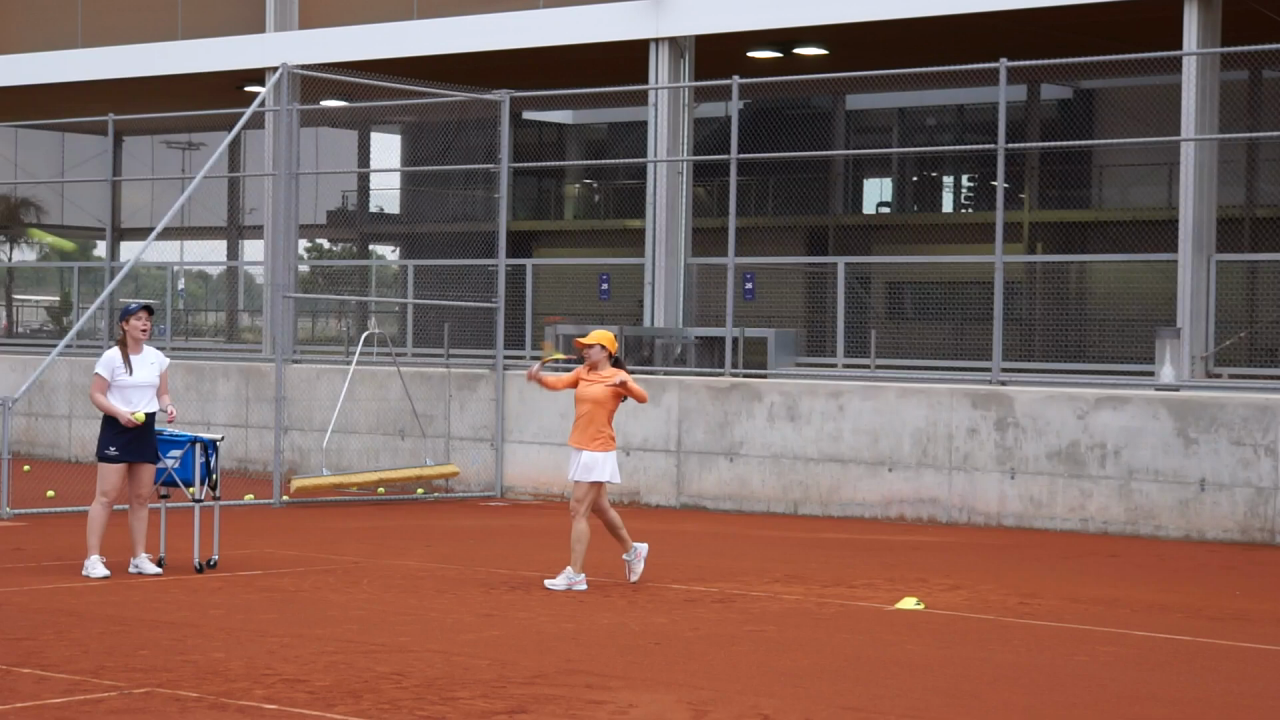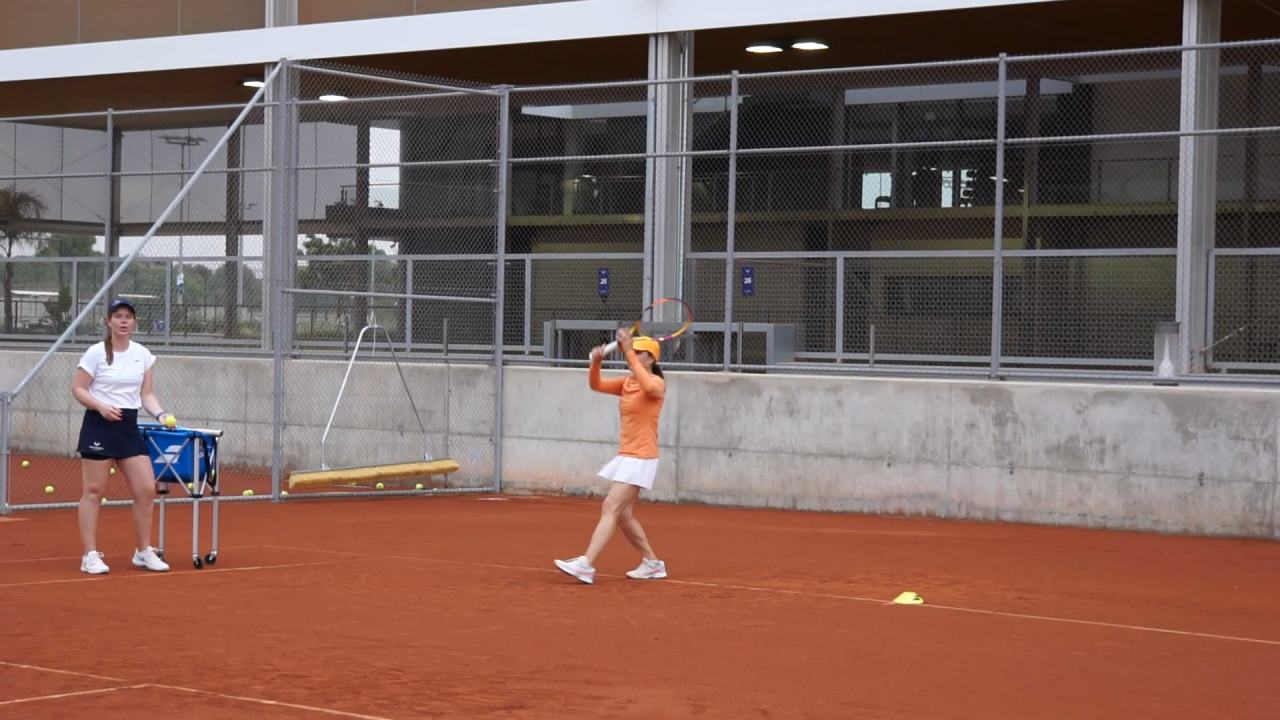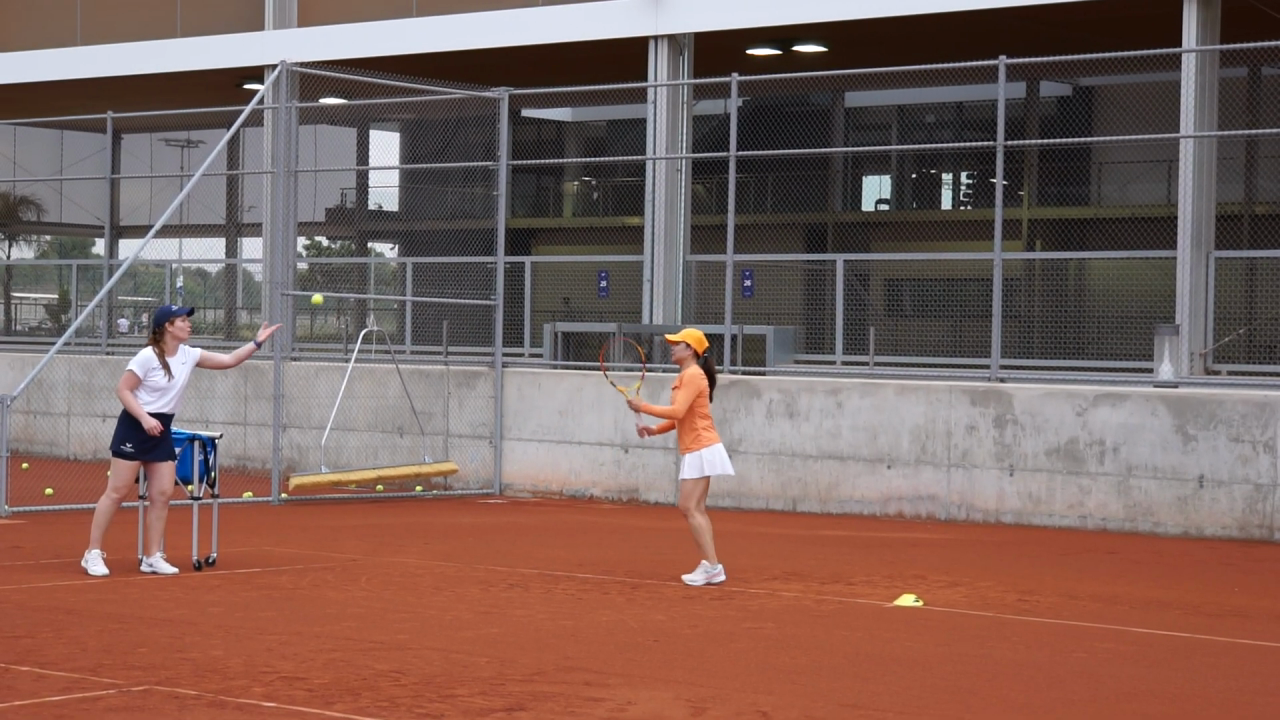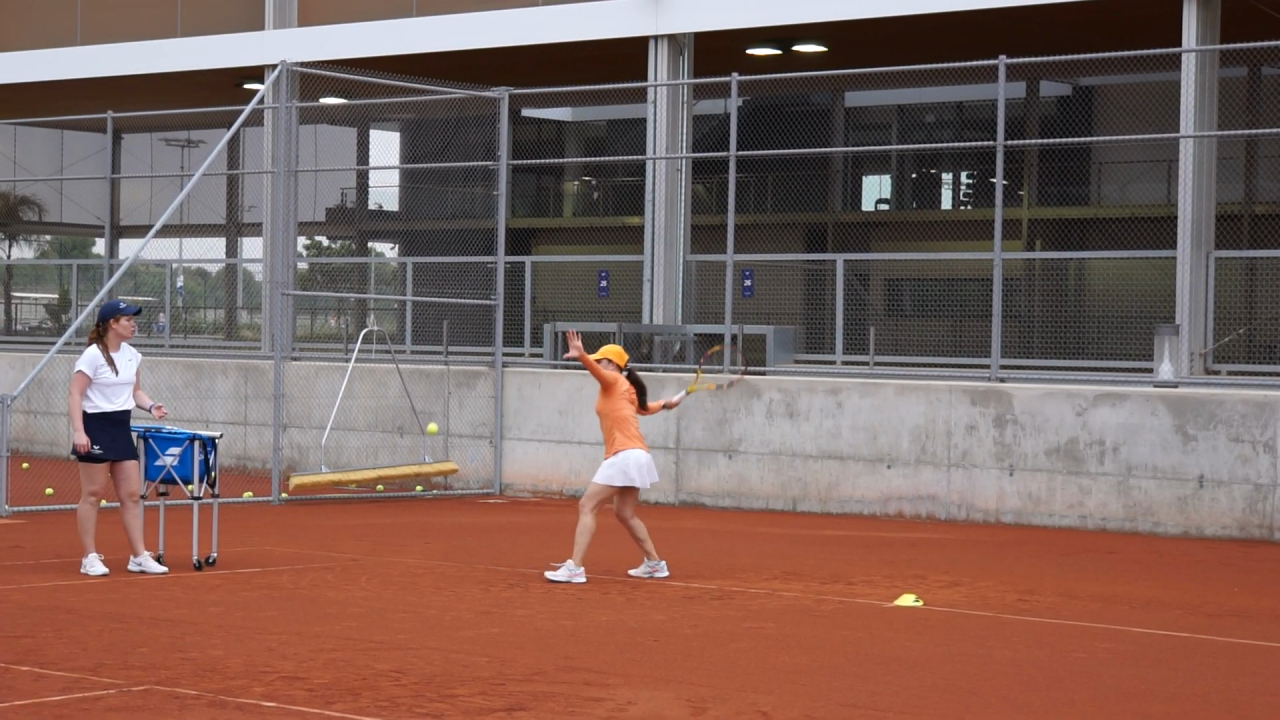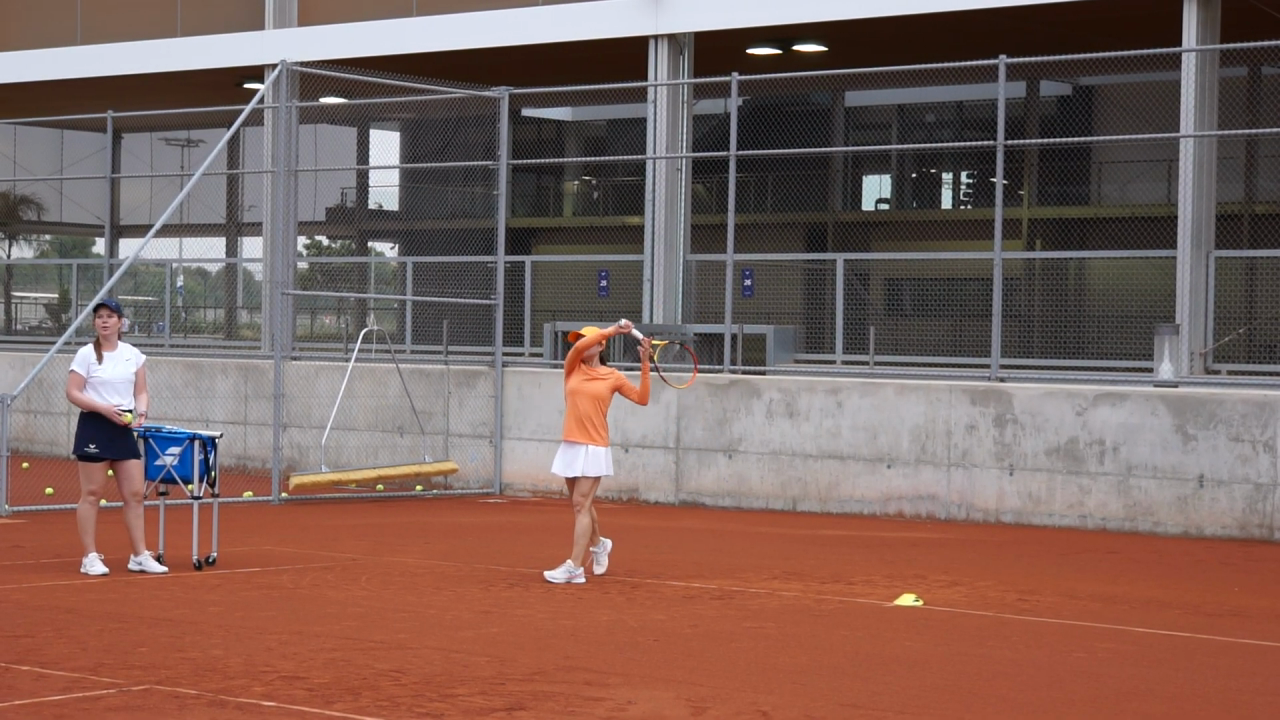
dt=1s
person 1, frame 1
left shoulder: (157, 358)
right shoulder: (111, 357)
left elbow: (162, 393)
right elbow: (96, 395)
left wrist: (169, 407)
right wrist: (119, 413)
left hip: (145, 432)
right hip: (116, 430)
left knee: (141, 498)
right knee: (106, 496)
left ankle: (139, 558)
right ankle: (92, 560)
person 1, frame 2
left shoulder: (143, 355)
right shoulder: (96, 353)
left elbow: (146, 394)
right elbow: (78, 389)
left wrist: (161, 414)
right wrist: (100, 406)
left hip: (129, 427)
right hip: (99, 426)
left knee: (146, 490)
right knee: (94, 492)
left ankle: (144, 552)
right ankle: (90, 555)
person 1, frame 3
left shoulder: (189, 354)
right shoulder: (147, 356)
left elbow: (228, 360)
right elbow: (123, 390)
left wrist: (256, 343)
right wrist: (144, 418)
left hip: (162, 431)
right hip: (135, 427)
left knee: (162, 495)
right knee: (116, 492)
left ankle: (152, 557)
right ankle: (93, 554)
person 1, frame 4
left shoulder: (132, 354)
right shoulder: (92, 355)
right elbow: (75, 394)
left wrist: (151, 406)
right wrist: (79, 431)
left hip: (121, 429)
right hip: (96, 428)
left knee: (132, 495)
right knee: (93, 495)
left ankle: (139, 556)
right ankle: (90, 557)
person 1, frame 5
left shoulder: (134, 355)
right shoulder: (86, 354)
left elbow: (141, 392)
right elbow: (72, 392)
left wrist: (141, 412)
right wrist: (103, 408)
left hip: (124, 430)
right hip: (94, 428)
left knee: (135, 494)
right knee: (92, 494)
left ankle: (140, 556)
right ankle: (90, 557)
person 2, frame 1
left shoulder: (617, 376)
right shoulder: (581, 373)
left elbow: (643, 397)
right elbow: (556, 383)
left wrist: (624, 382)
right wrist: (538, 377)
left hip: (597, 452)
right hip: (581, 450)
left knee: (578, 510)
right knee: (599, 507)
left ankle: (574, 574)
right ankle: (633, 549)
person 2, frame 2
left shoulder: (657, 384)
right shoulder: (625, 382)
left elbow: (647, 387)
right elbow: (596, 385)
left wrist: (633, 355)
right wrist: (595, 364)
left hip: (640, 459)
right hip: (625, 457)
left knee: (611, 509)
right knee: (623, 513)
left ankle: (585, 564)
right ankle: (652, 563)
person 2, frame 3
left shoulder: (693, 374)
right shoulder: (685, 376)
left elbow: (677, 412)
left wrist: (643, 406)
right wrist: (654, 429)
left hip: (703, 449)
right hip: (694, 451)
left knee: (691, 509)
right knee: (690, 509)
left ankle: (712, 567)
right ankle: (709, 564)
person 2, frame 4
left shoulder: (614, 380)
right shoulder: (627, 390)
left elbow: (598, 370)
right elbow: (644, 407)
left wrist: (581, 356)
right wrist: (665, 404)
left hip: (624, 457)
right hip: (633, 457)
left knee: (587, 506)
right knee: (625, 513)
left ankle: (574, 567)
right ankle: (653, 563)
person 2, frame 5
left shoulder: (613, 376)
right shoulder: (572, 368)
left elbow: (643, 399)
right elbow: (577, 347)
left wrist: (645, 364)
right wrist: (613, 330)
left hip: (594, 448)
right hip: (570, 446)
left knee: (580, 505)
right knee: (582, 504)
left ankle: (574, 567)
right ankle: (598, 544)
